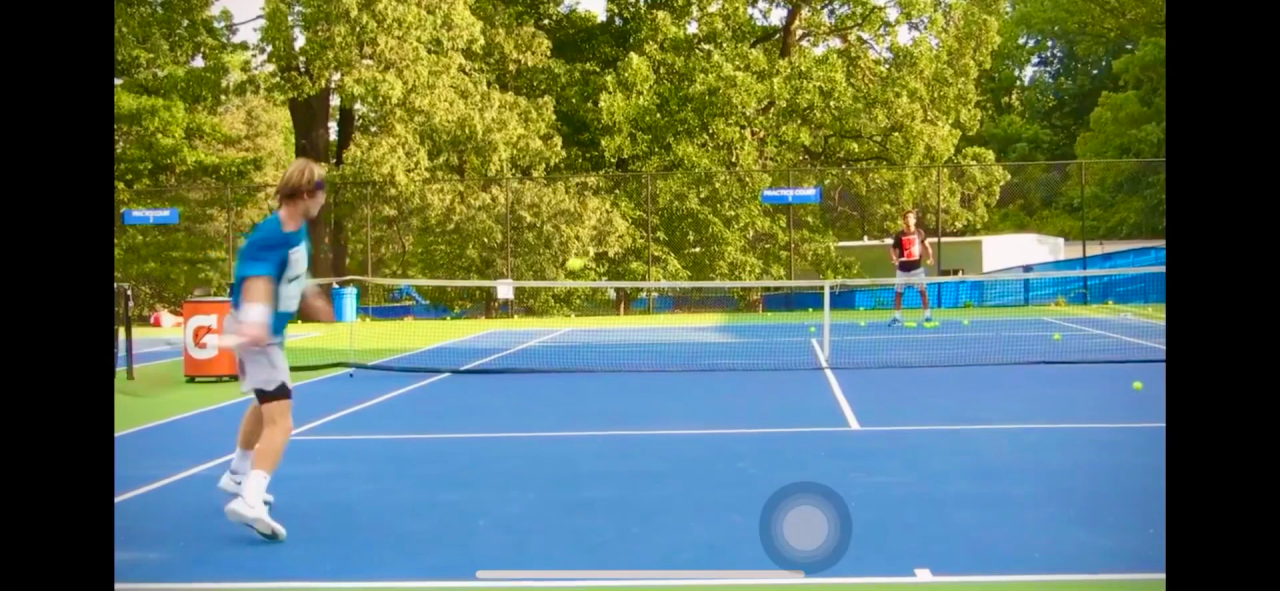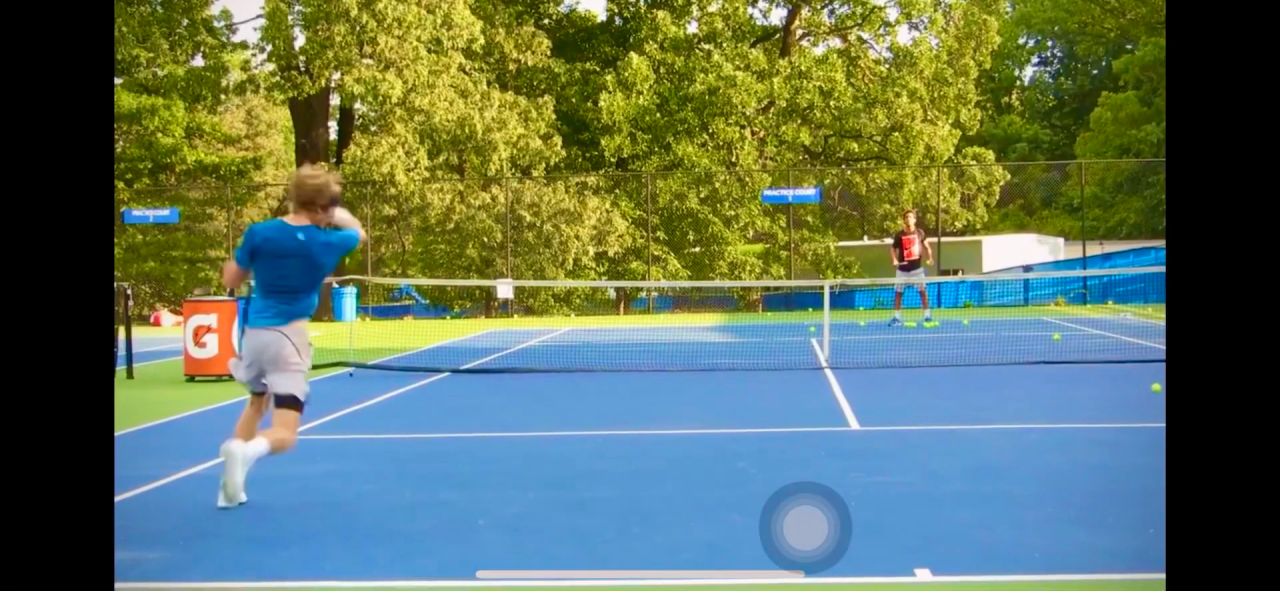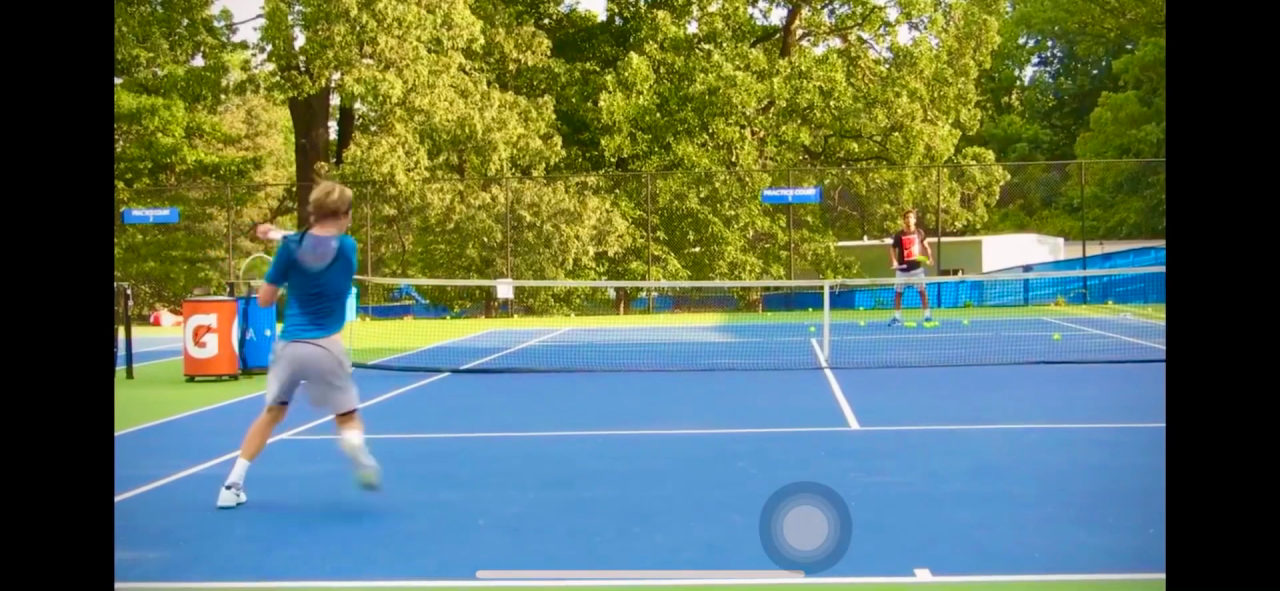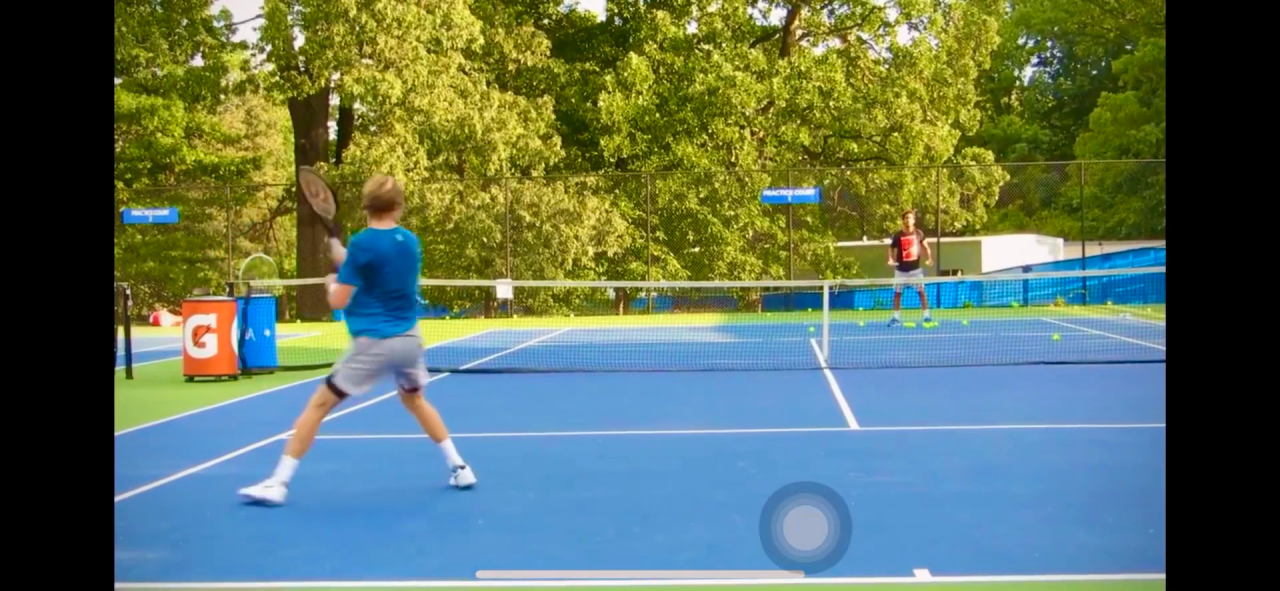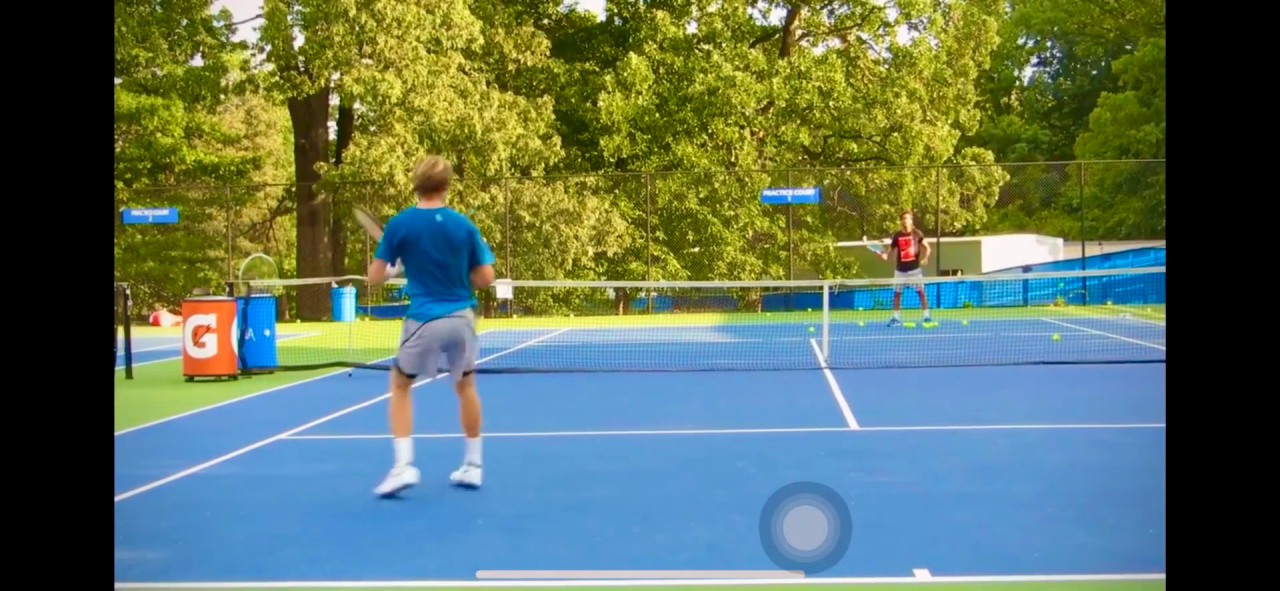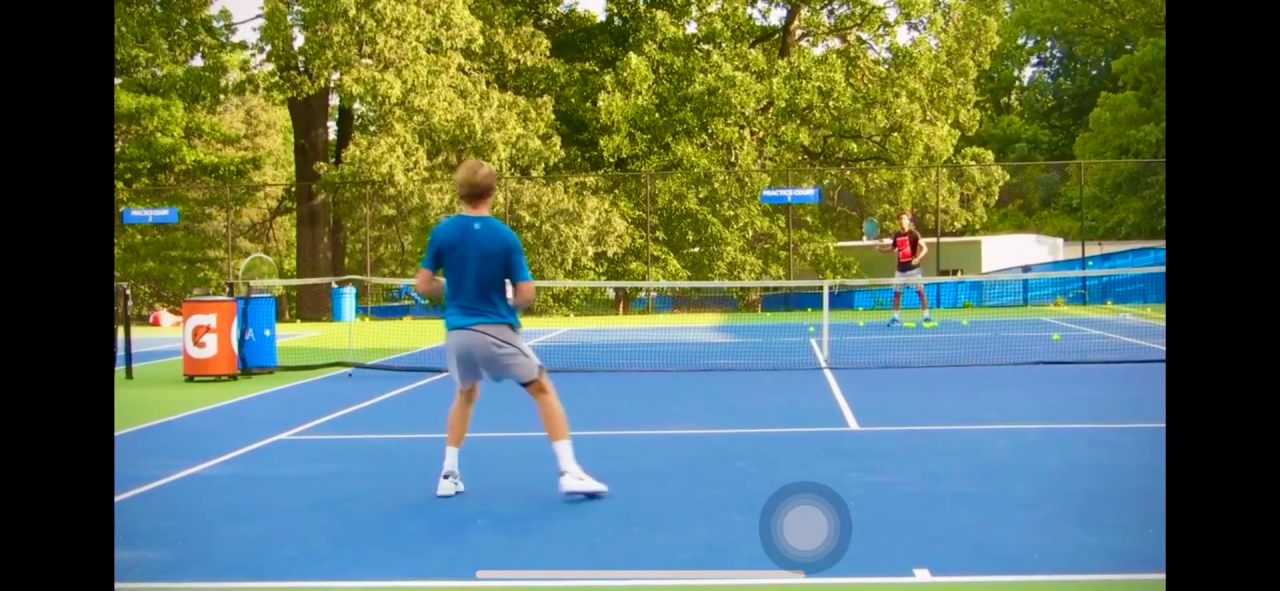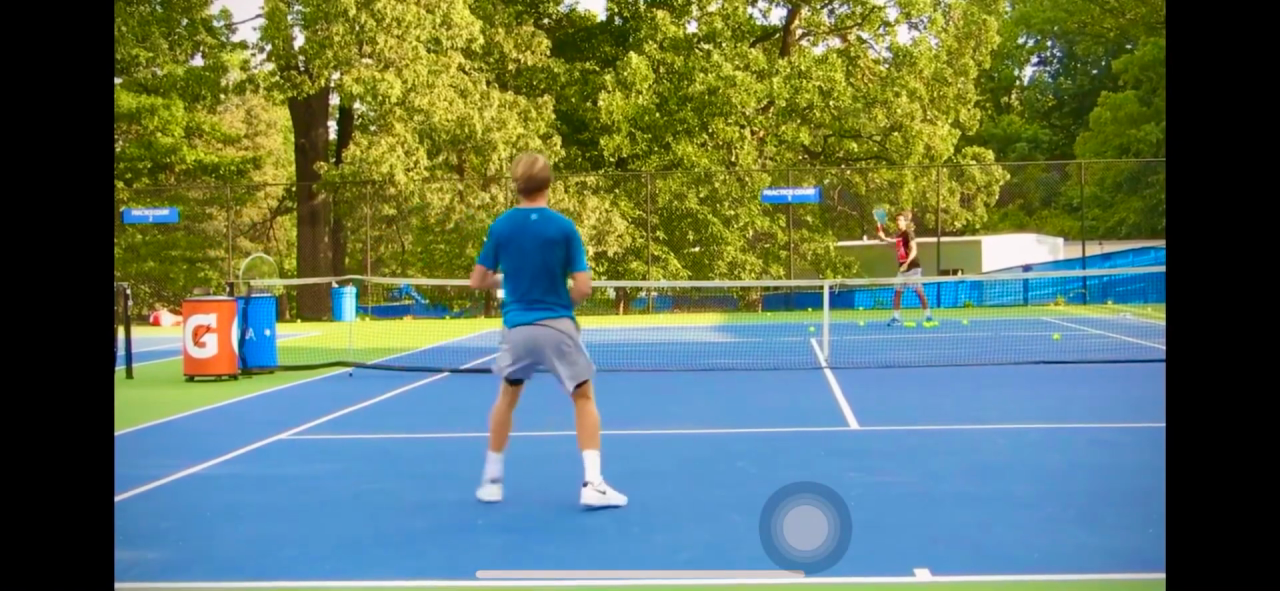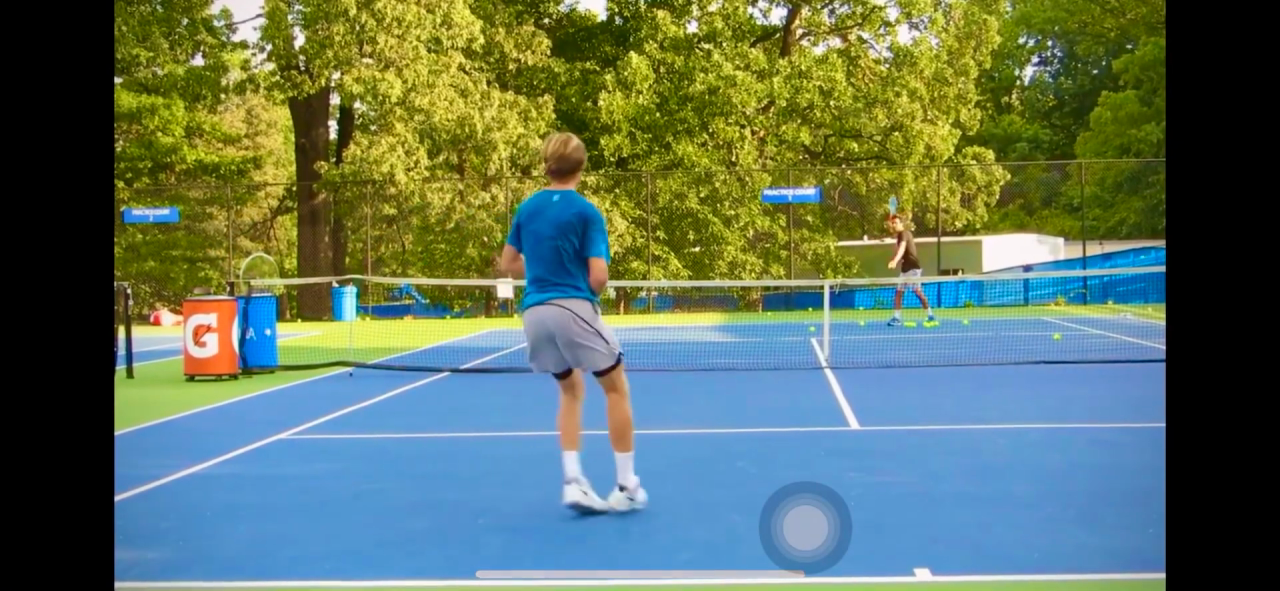
dt=0.2s
person 1, frame 1
left shoulder: (296, 230)
right shoulder: (270, 238)
right elbow: (256, 290)
left wrist: (314, 302)
right wrist: (252, 326)
left hip: (266, 337)
right hip: (257, 340)
left knee: (265, 407)
right knee: (279, 421)
left ankle: (236, 476)
right ankle: (248, 502)
person 1, frame 2
left shoulder: (261, 234)
right shoulder: (323, 243)
left elbow: (230, 281)
right elbow: (359, 234)
right wrist: (340, 214)
left hip: (256, 335)
right hip: (287, 336)
left knee: (258, 404)
right knee: (282, 436)
left ankle: (230, 488)
right ankle: (242, 455)
person 1, frame 3
left shoulder: (292, 250)
right shoulder: (349, 248)
left elbow: (265, 300)
right wrist: (280, 235)
left hip: (289, 347)
right hip: (326, 349)
left knee: (271, 414)
right knee: (349, 424)
left ankle: (233, 485)
right ankle: (354, 443)
person 1, frame 4
left shoulder: (361, 244)
right shoulder: (413, 242)
left elbow: (339, 301)
left wrist: (332, 282)
left hip: (373, 343)
right hip: (410, 339)
left knee: (319, 405)
right knee: (415, 400)
left ankle: (277, 483)
right ankle: (458, 468)
person 1, frame 5
left shoulder: (400, 224)
right shoulder: (465, 225)
left elbow: (374, 276)
right elbow: (486, 278)
left wrist: (395, 268)
left hip: (424, 323)
right hip: (461, 318)
left knee: (400, 386)
right knee: (465, 387)
left ankle: (403, 466)
right ankle: (472, 466)
person 1, frame 6
left shoulder: (441, 232)
right shoulder: (506, 237)
left elbow: (423, 285)
right elbow: (525, 296)
left hip: (459, 334)
right hip: (497, 331)
left knee: (465, 396)
right knee: (543, 393)
left ankle: (448, 476)
right ankle: (571, 473)
person 1, frame 7
left shoulder: (500, 226)
right shoulder: (564, 227)
left elbow: (479, 280)
right elbow: (583, 287)
left hip: (517, 329)
right hip: (557, 327)
left knee: (507, 398)
right knee: (584, 399)
left ankle: (491, 481)
right ankle: (593, 484)
person 1, frame 8
left shoulder: (527, 208)
right shoulder: (587, 211)
left elbow: (508, 264)
right elbow: (598, 277)
left hip: (535, 314)
right hip: (573, 310)
left knee: (572, 392)
right knee: (617, 391)
left ankle: (574, 483)
right ankle: (625, 486)
